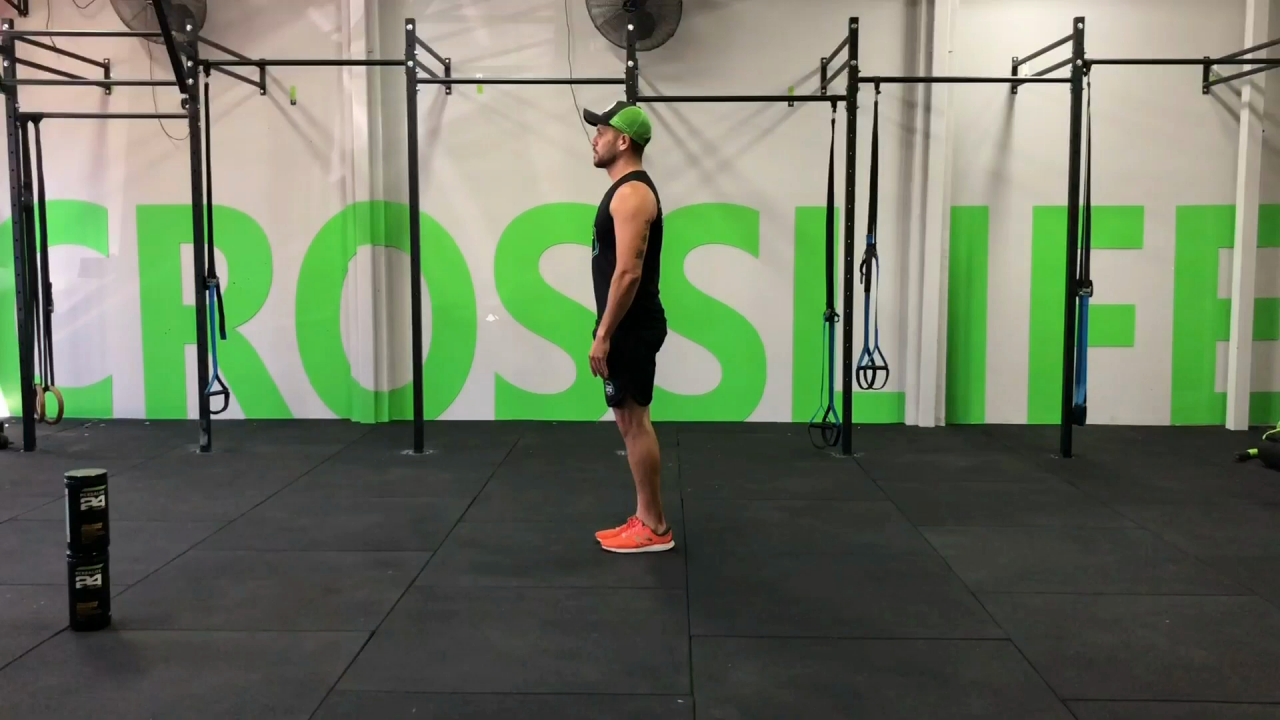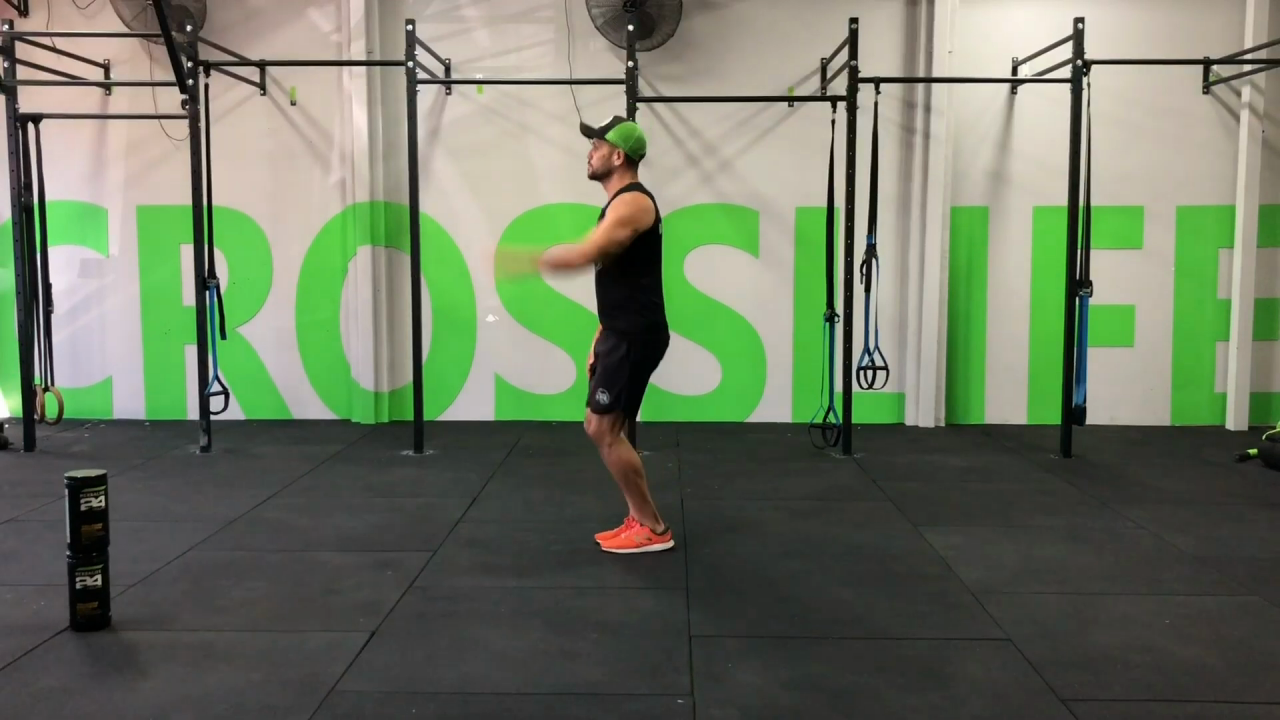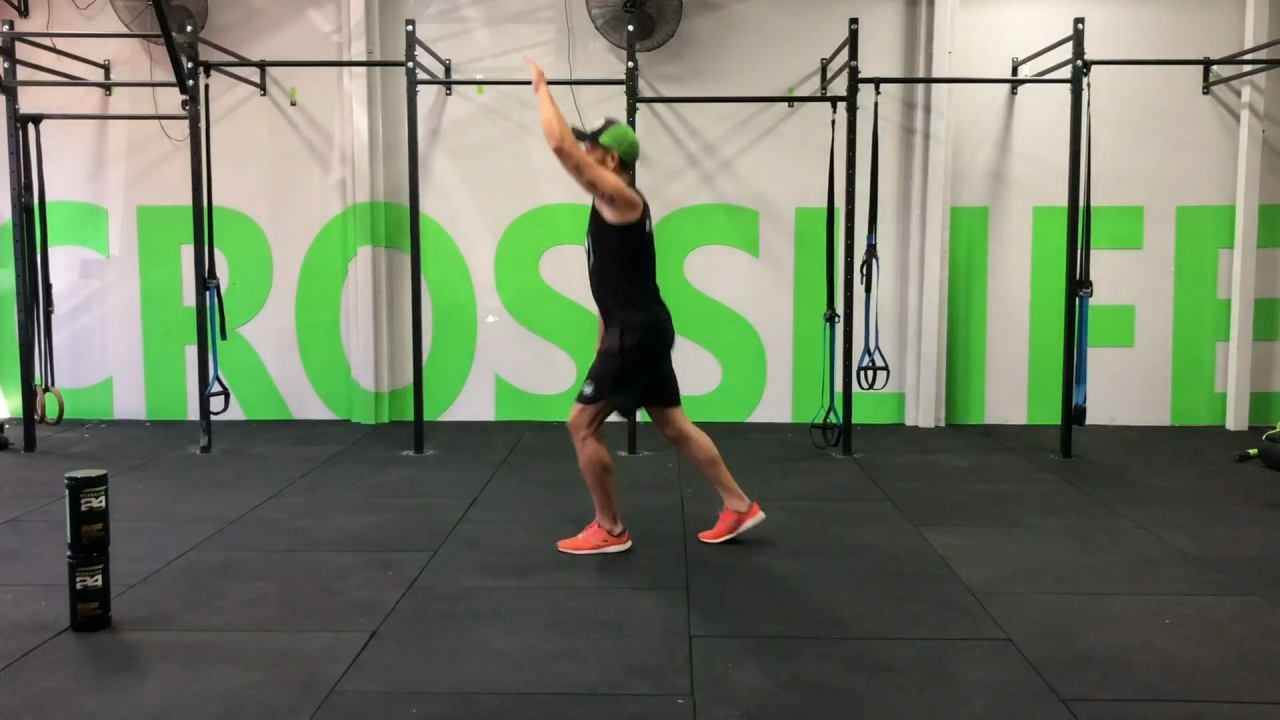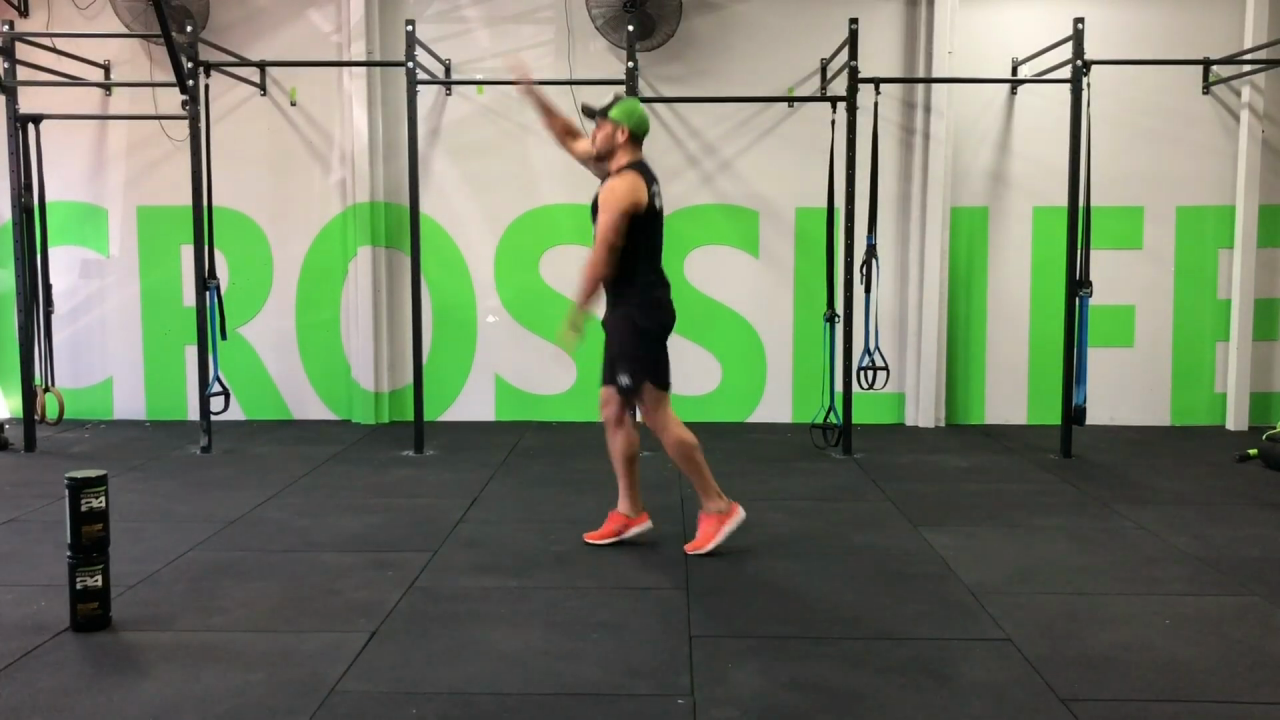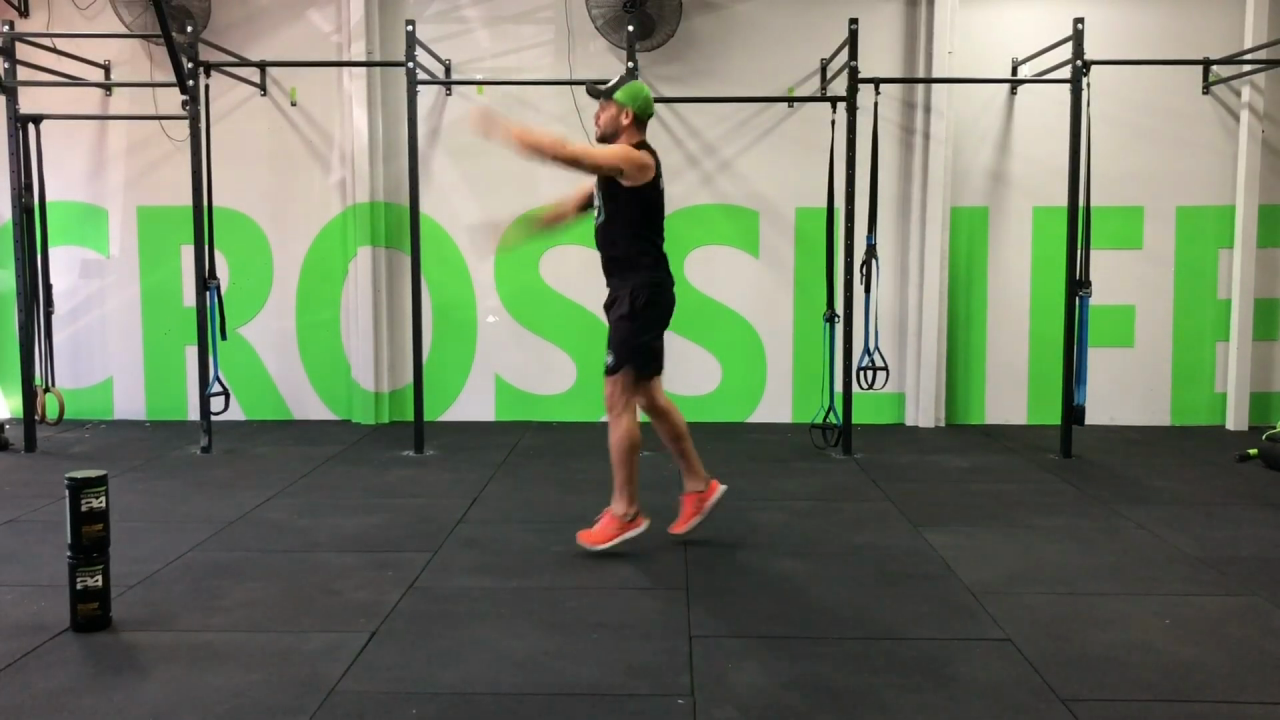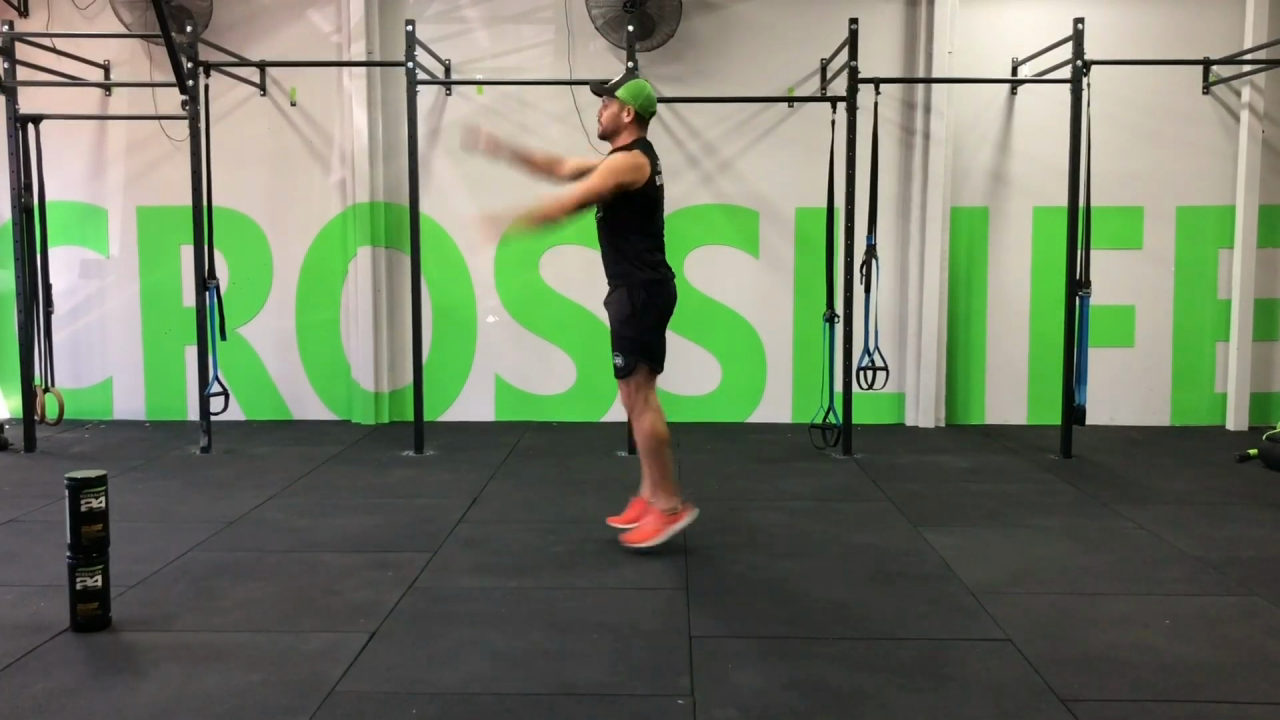
dt=0.4s
person 1, frame 1
left shoulder: (631, 193)
right shoulder: (629, 189)
left elbow: (628, 272)
left wrist: (602, 335)
right wrist: (608, 331)
left hip: (631, 328)
right hip: (628, 326)
left knee: (633, 424)
right knee: (632, 423)
left ankle: (654, 529)
right ankle: (646, 519)
person 1, frame 2
left shoulder: (630, 205)
right shoulder: (624, 206)
left elbow: (584, 255)
right wrist: (600, 342)
left hip: (636, 339)
right hip: (625, 336)
left knee: (604, 431)
right knee: (602, 428)
left ankle: (650, 526)
right ankle: (642, 519)
person 1, frame 3
left shoulder: (618, 197)
right shoulder: (614, 207)
left elbow: (560, 144)
left wrist: (541, 87)
right wrist: (604, 340)
left hip: (634, 332)
right hip: (646, 328)
left knee: (582, 425)
right knee: (674, 426)
left ankle: (609, 528)
right ankle: (738, 507)
person 1, frame 4
left shoulder: (623, 185)
right shoulder: (630, 172)
left elbow: (599, 261)
right elbow: (576, 142)
left wrist: (569, 324)
right wrist: (537, 98)
left hip: (641, 313)
right hip: (632, 308)
left knee: (656, 416)
right knee: (613, 409)
left ankle: (717, 508)
right ankle: (629, 512)
person 1, frame 5
left shoulder: (635, 159)
right shoulder: (619, 166)
left elbow: (565, 148)
right elbow: (576, 203)
left wrist: (502, 130)
left hip: (642, 294)
right hip: (629, 295)
left knee: (619, 401)
right knee: (648, 396)
left ankle: (625, 512)
right ankle: (699, 485)
person 1, frame 6
left shoulder: (629, 161)
right shoulder: (627, 158)
left elbow: (572, 199)
right elbow: (556, 166)
left wrist: (512, 221)
right wrist: (497, 147)
left hip: (642, 294)
right hip: (634, 289)
left knee: (638, 398)
right knee: (639, 397)
left ankle: (667, 504)
right ankle: (653, 494)
